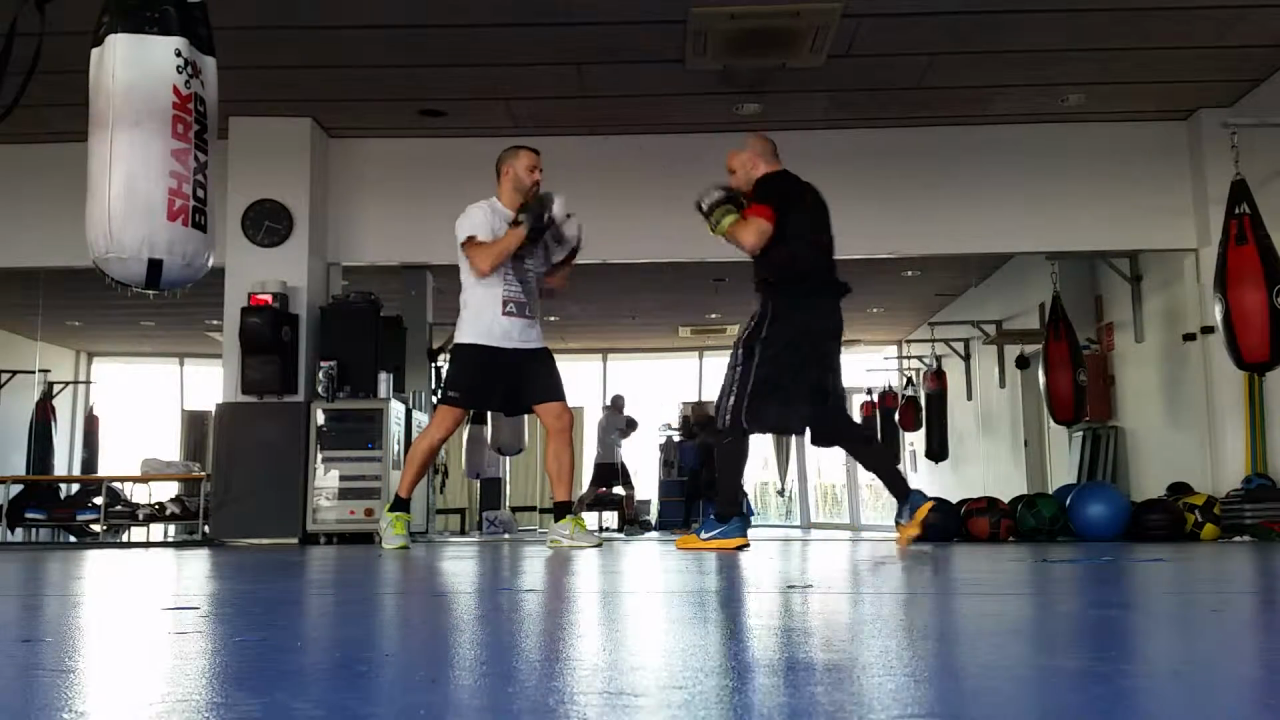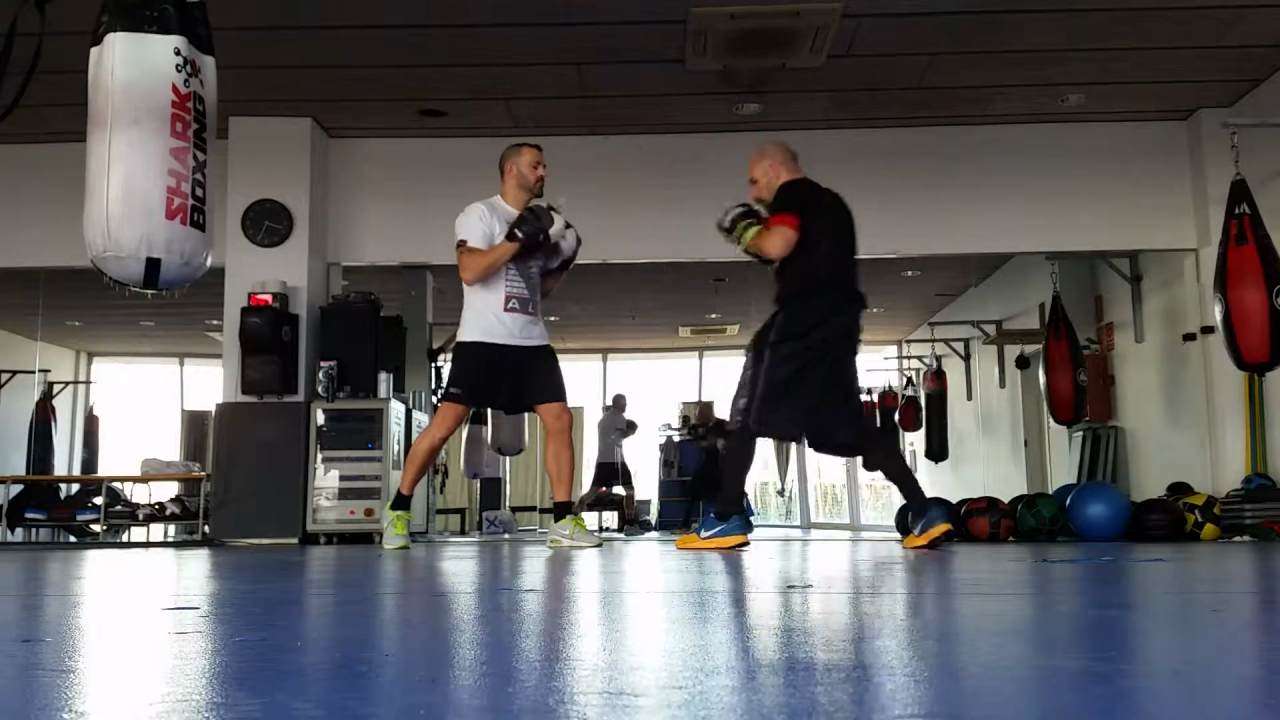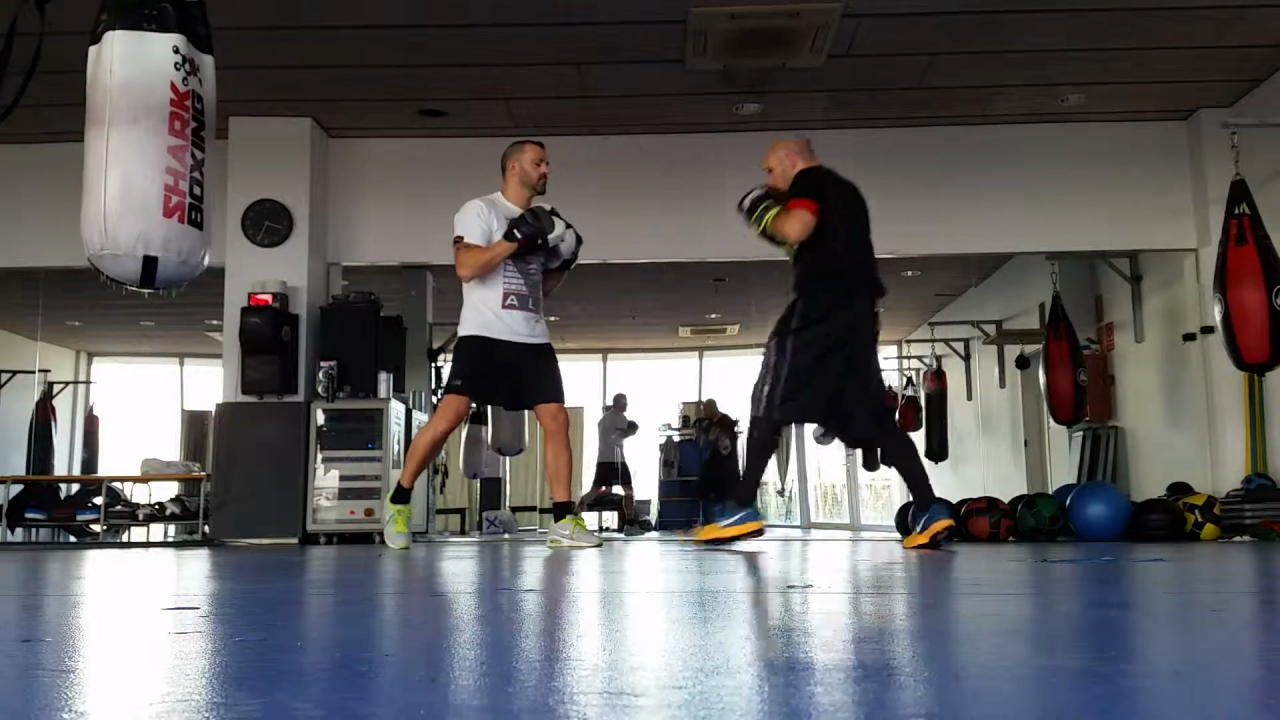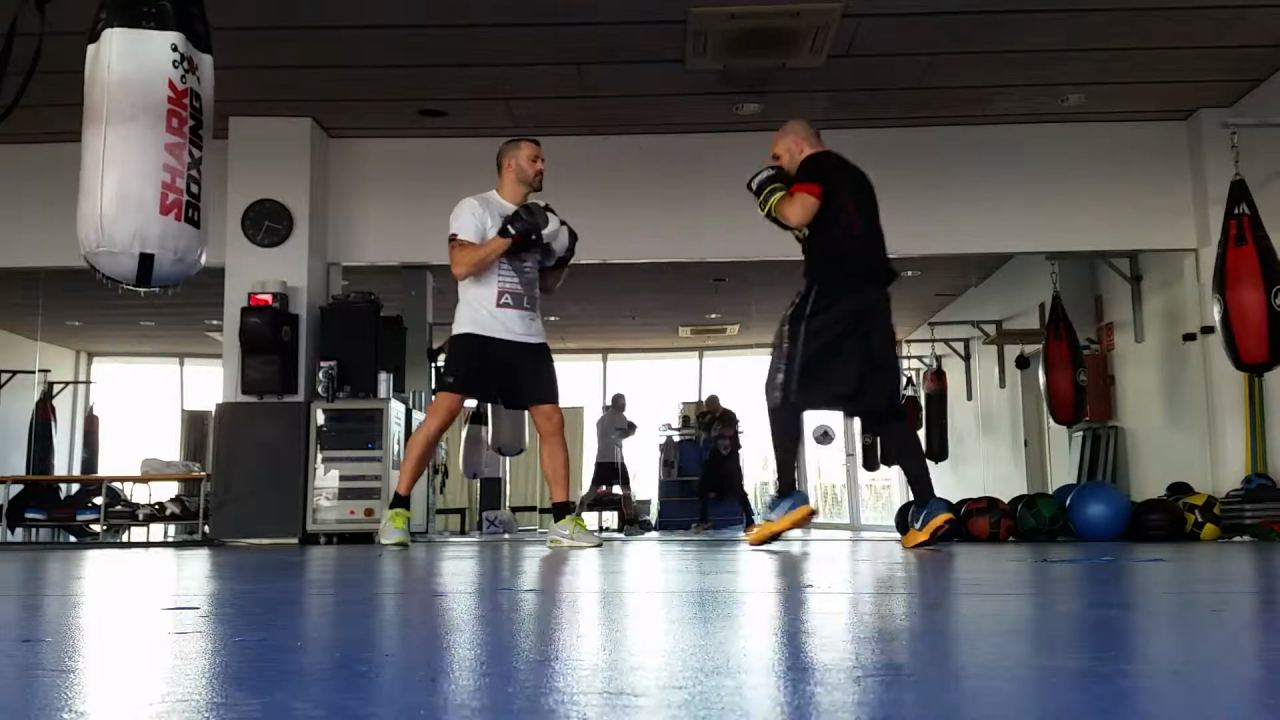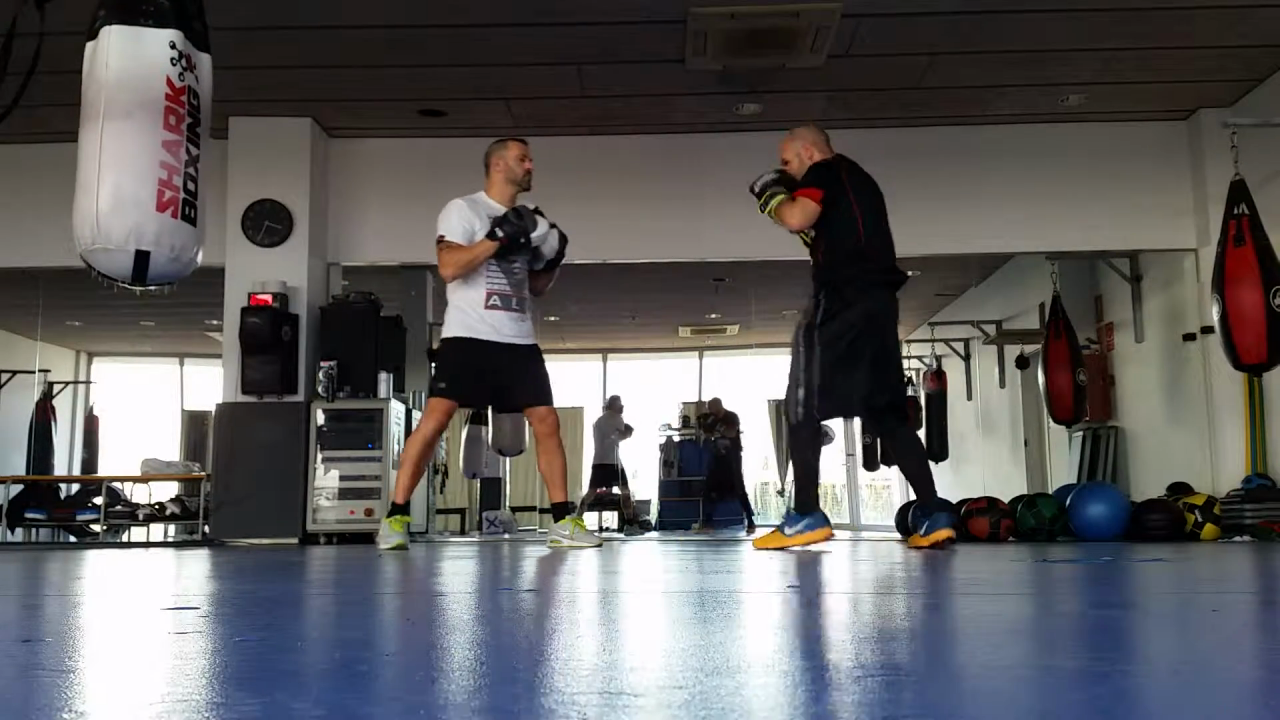
dt=0.1s
person 1, frame 1
left shoulder: (774, 185)
right shoulder: (804, 193)
left elbow: (751, 239)
left wrist: (721, 213)
right wrist: (725, 213)
left hip: (787, 313)
right hip: (820, 313)
left knee: (736, 410)
right knee: (832, 417)
left ankle: (727, 521)
right ankle: (907, 500)
person 1, frame 2
left shoulder: (794, 193)
right shoulder: (831, 202)
left elbow: (776, 248)
left wrist: (743, 227)
right wrist: (760, 231)
left hip: (803, 318)
right hip: (839, 321)
left knee: (748, 414)
right knee: (849, 425)
left ankle: (726, 521)
right ankle: (926, 514)
person 1, frame 3
left shoulder: (810, 181)
right shoulder: (845, 190)
left elbow: (795, 231)
left wrist: (764, 211)
right wrist: (776, 218)
left hip: (822, 307)
right hip: (858, 310)
left knee: (771, 404)
right knee: (871, 417)
left ankle: (743, 508)
right ankle: (930, 510)
person 1, frame 4
left shoulder: (817, 164)
right shoulder: (851, 175)
left elbow: (796, 214)
left wrist: (770, 191)
right wrist: (789, 218)
left hip: (832, 293)
right hip: (870, 296)
left knee: (785, 389)
right knee: (882, 408)
left ankle: (789, 498)
right ankle: (929, 507)
person 1, frame 5
left shoulder: (825, 171)
right shoulder: (860, 180)
left elbow: (797, 218)
left wrist: (772, 194)
right wrist: (806, 225)
left hip: (841, 299)
right hip: (879, 300)
left knee: (803, 405)
right knee: (887, 413)
left ankle: (806, 516)
right ankle: (934, 515)
person 2, frame 1
left shoulder: (534, 226)
right shoulder: (477, 214)
left elbow: (549, 284)
right elbow: (483, 263)
left wrist: (566, 251)
right wrist: (524, 225)
left hip: (528, 345)
right hip: (480, 342)
left knee: (560, 420)
right knee: (444, 424)
left ankle: (564, 522)
right ankle: (397, 511)
person 2, frame 2
left shoulder: (538, 223)
right shoulder: (480, 214)
right elbow: (470, 272)
left wrist: (562, 260)
right wrist: (517, 238)
left hip: (532, 342)
right hip: (483, 340)
left knee: (560, 421)
right knee: (446, 422)
left ankle: (564, 522)
right ankle: (398, 509)
person 2, frame 3
left shoulder: (539, 222)
right shoulder: (479, 210)
right elbow: (466, 268)
left wrist: (563, 260)
right wrist: (515, 237)
left hip: (532, 340)
right hip: (483, 335)
left knee: (556, 421)
right knee: (448, 416)
left ankle: (564, 522)
right ankle: (399, 501)
person 2, frame 4
left shoulder: (537, 218)
right shoulder: (474, 208)
right elbow: (461, 265)
left wrist: (560, 257)
right wrist: (509, 234)
left hip: (528, 339)
right hip: (478, 334)
left knee: (551, 421)
right knee: (441, 414)
left ankle: (564, 522)
right ankle: (398, 510)
person 2, frame 5
left shoulder: (528, 220)
right shoulder: (462, 209)
right elbow: (449, 268)
left wrist: (551, 259)
right wrist: (499, 236)
left hip: (518, 341)
right hip: (468, 336)
left knee: (547, 423)
right knee: (435, 418)
left ankle: (563, 522)
right ankle: (396, 517)
